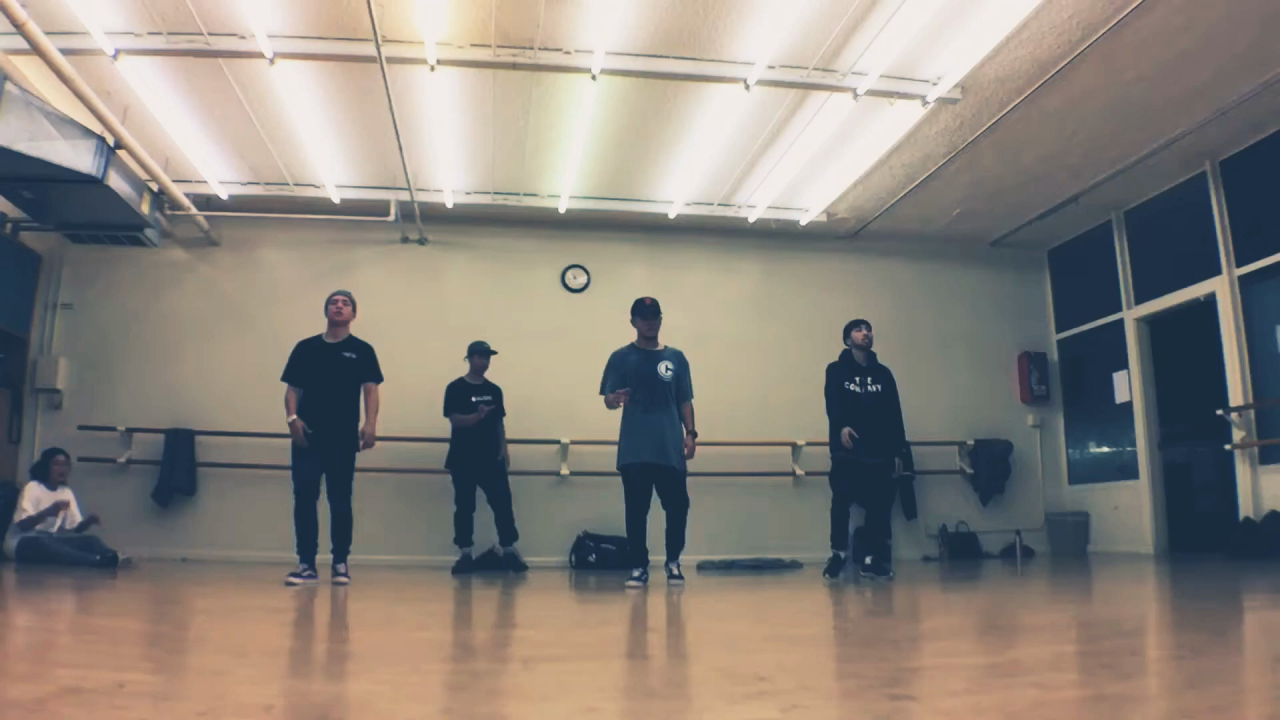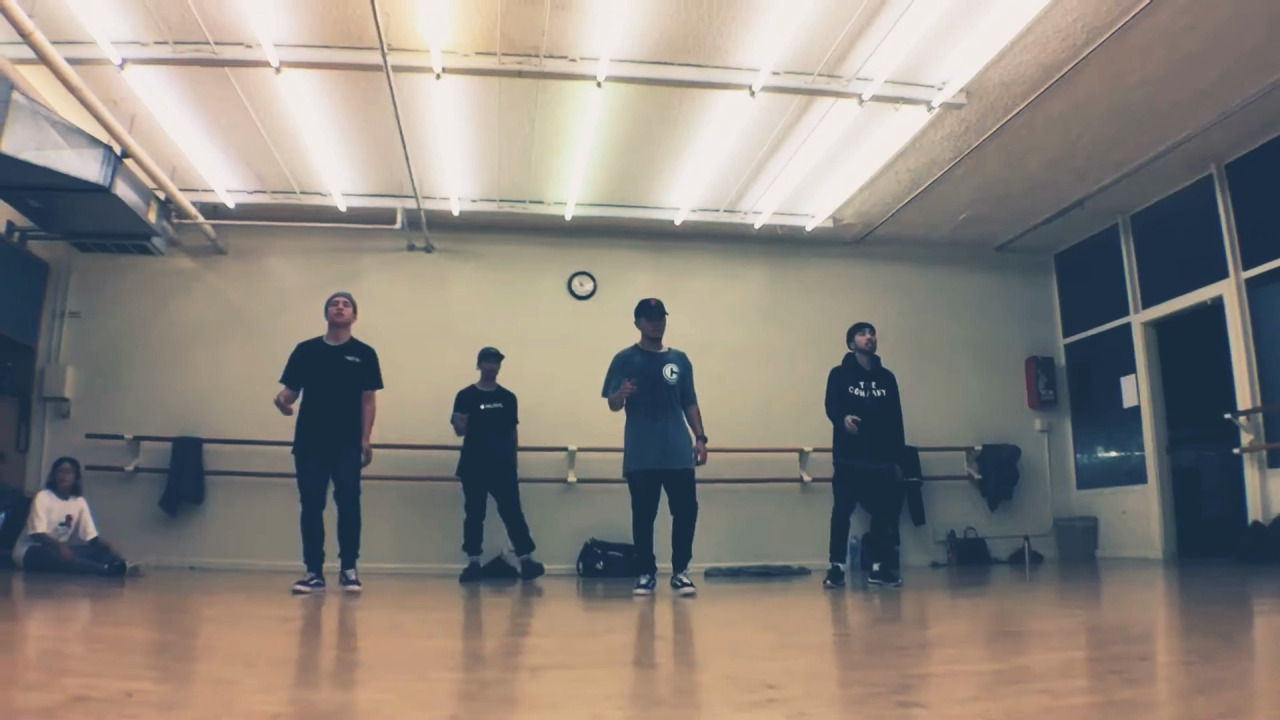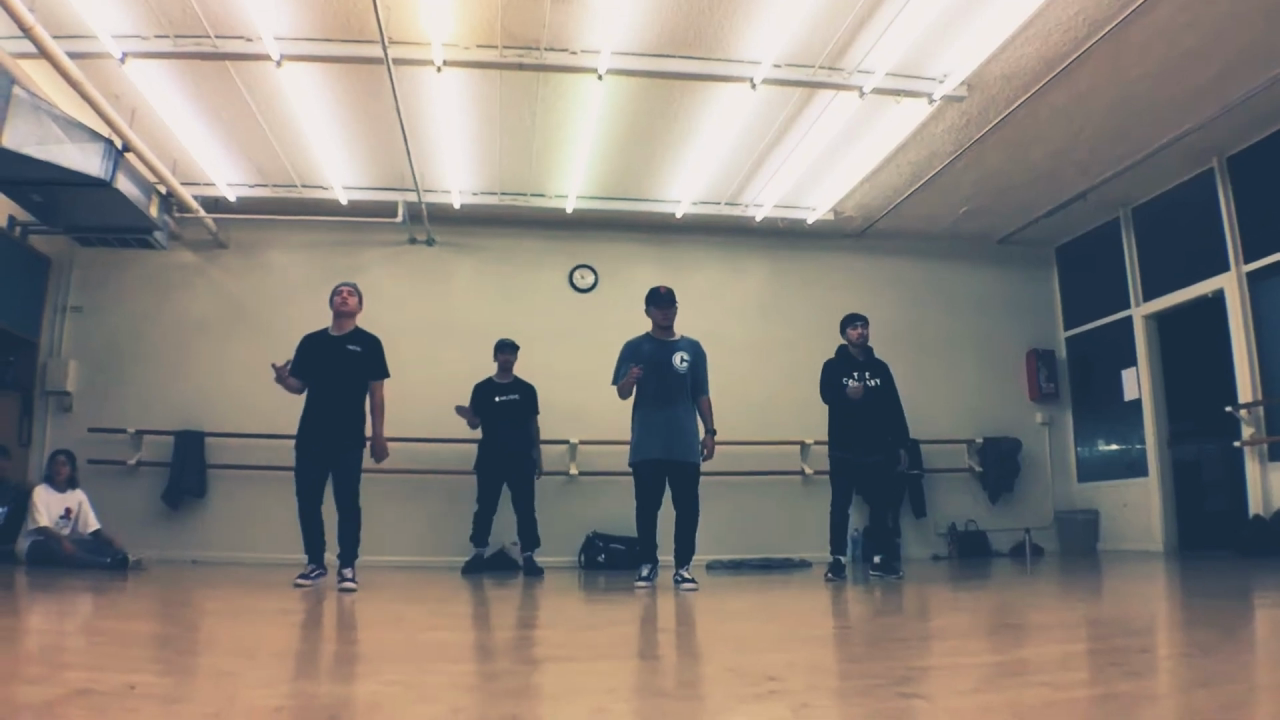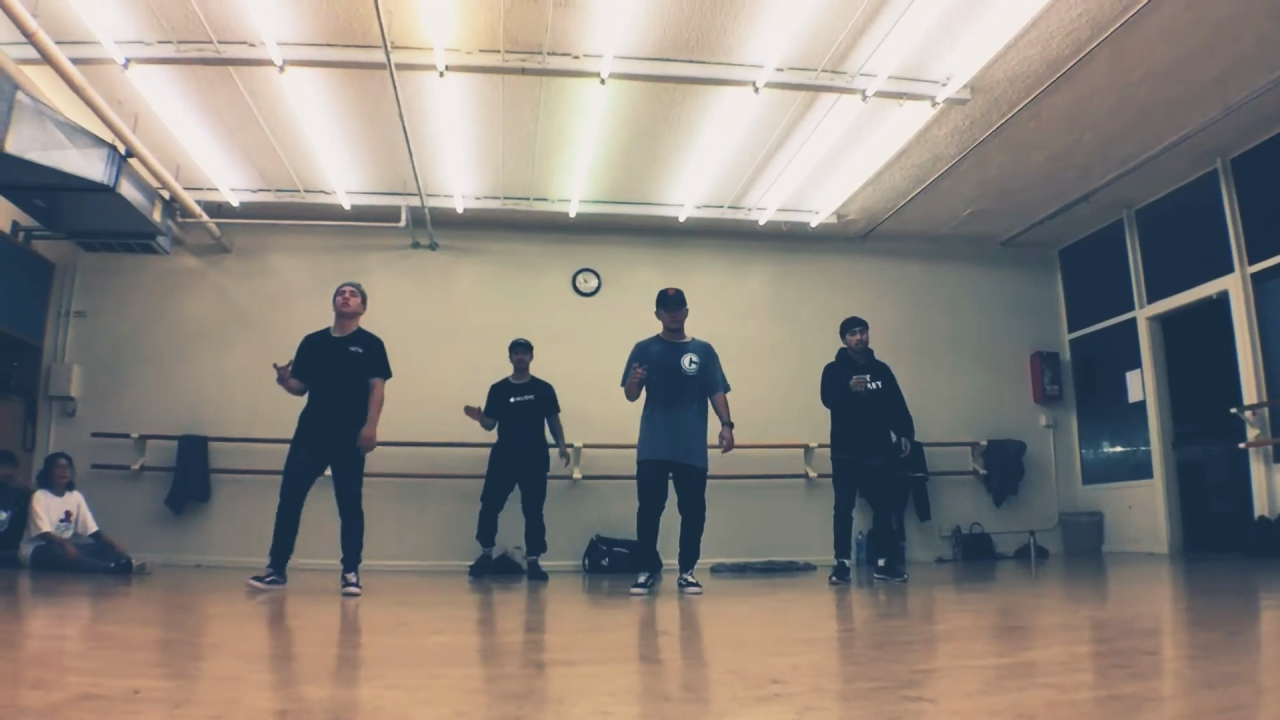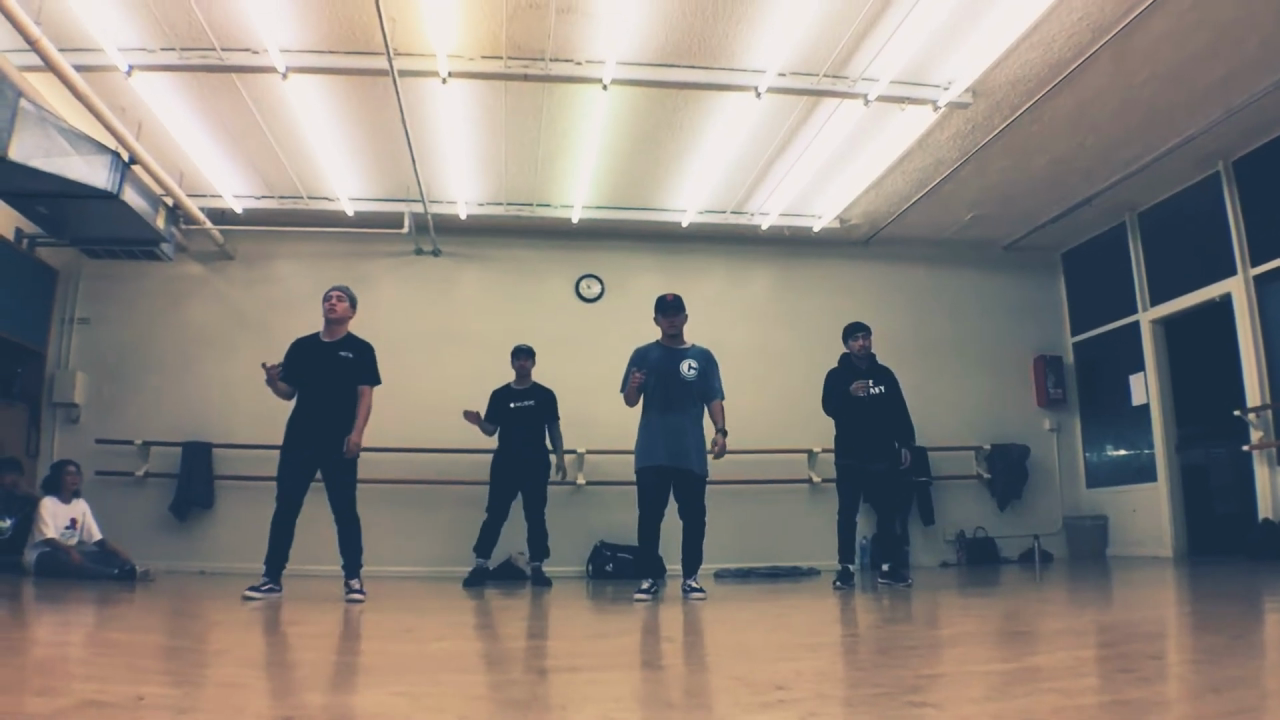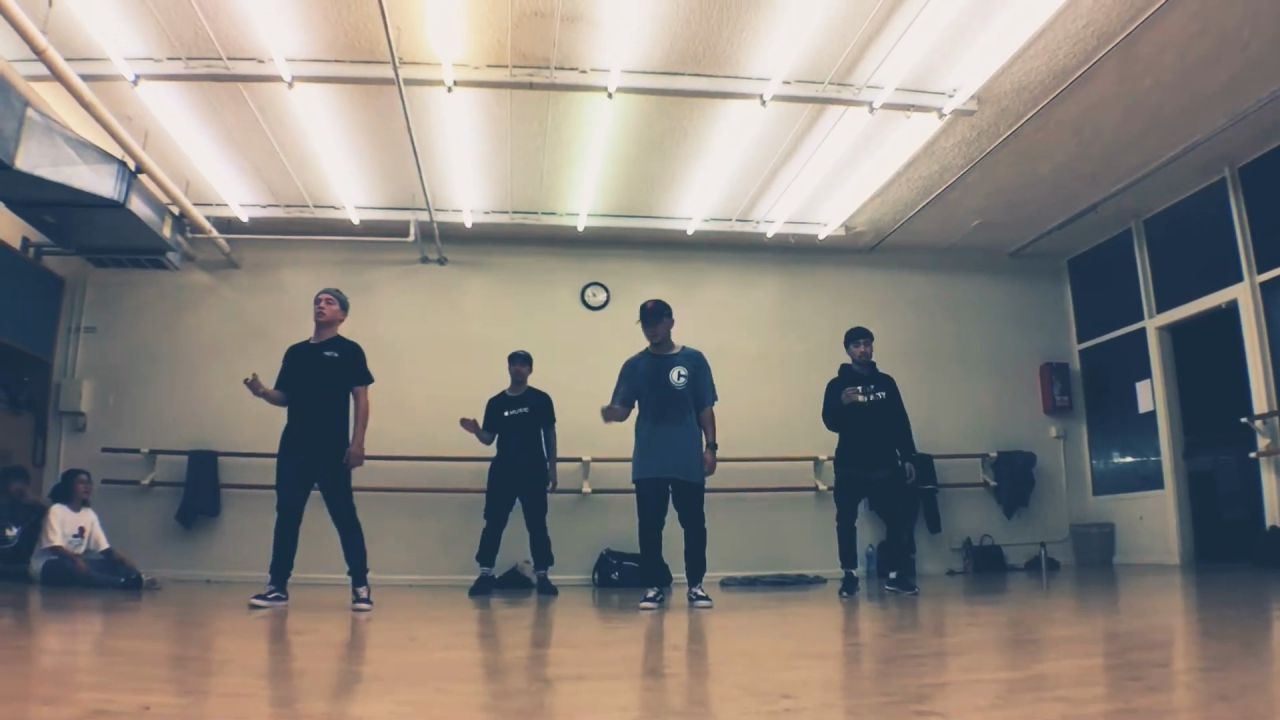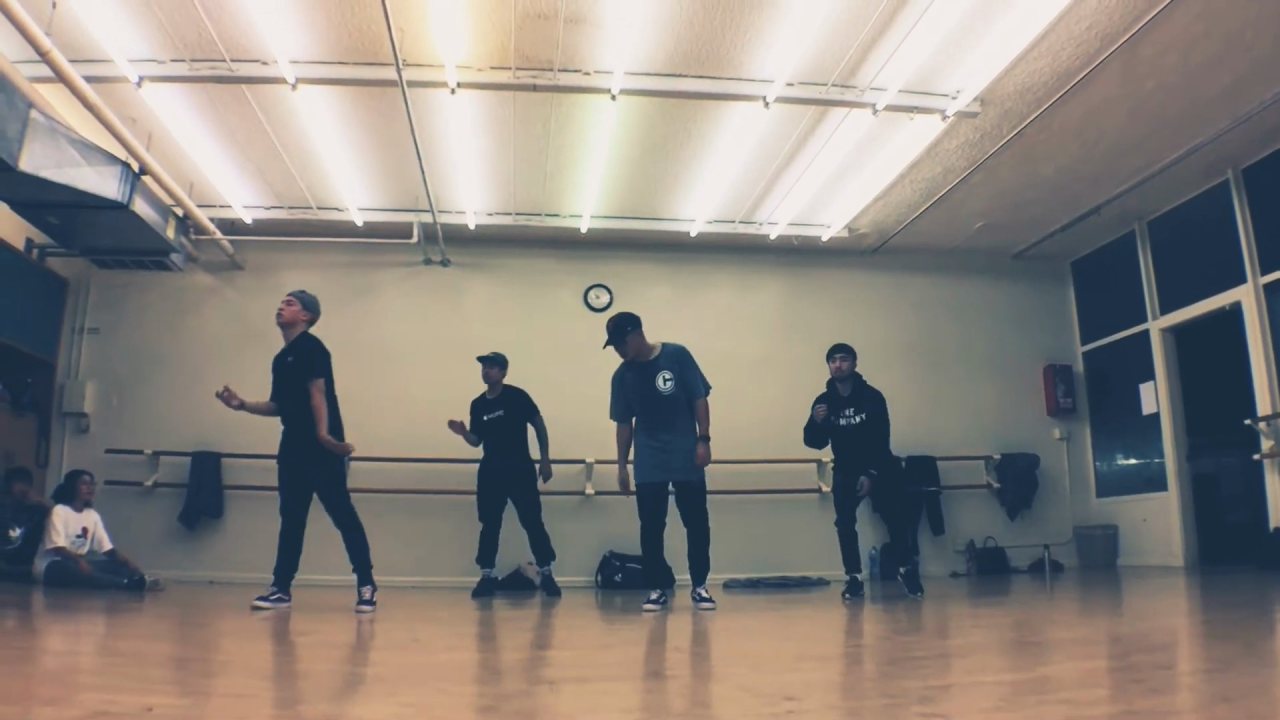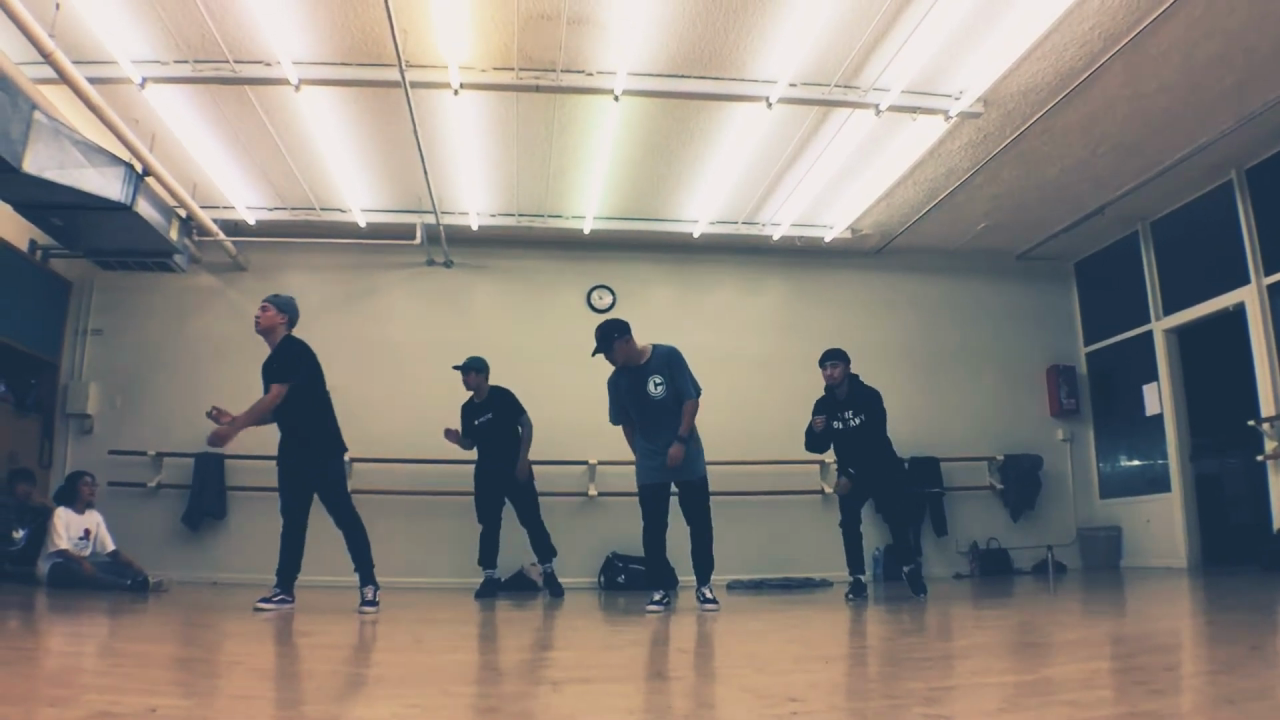
dt=0.3s
person 1, frame 1
left shoulder: (362, 351)
right shoulder: (305, 348)
left elbow: (371, 391)
right elbow: (292, 389)
left wrist: (370, 424)
right wrist: (292, 417)
left hip: (342, 439)
right hip: (307, 437)
left knee: (340, 501)
right knee: (304, 498)
left ankle: (340, 562)
right ankle: (306, 564)
person 1, frame 2
left shoulder: (364, 354)
right shoulder: (305, 350)
left elbow: (368, 400)
right elbow: (291, 389)
left wrist: (365, 440)
right wrist: (282, 401)
left hip: (346, 443)
right hip: (309, 442)
left knee: (348, 502)
right knee: (311, 506)
left ankle: (349, 567)
right ankle: (314, 572)
person 1, frame 3
left shoulder: (368, 343)
right shoulder: (310, 342)
left elbow: (376, 391)
right elbow: (299, 386)
left wrist: (379, 435)
right wrist: (282, 379)
left hip: (348, 436)
right hip: (311, 433)
left knee: (347, 501)
right knee: (307, 497)
left ankle: (347, 567)
right ankle: (317, 563)
person 1, frame 4
left shoulder: (370, 344)
right shoulder: (311, 342)
left elbow: (377, 388)
right elbow: (300, 388)
left wrist: (371, 426)
right wrist: (283, 380)
left hip: (349, 438)
right hip: (309, 434)
left knee: (350, 505)
right knee: (290, 497)
left ankle: (350, 572)
right ankle: (276, 568)
person 1, frame 5
left shoulder: (361, 350)
right shoulder: (300, 347)
left elbow: (365, 397)
right elbow: (289, 392)
left wrist: (357, 433)
right wrist: (273, 382)
left hip: (339, 444)
right hip: (298, 441)
left knee: (345, 511)
right knee: (285, 508)
left ankle: (353, 578)
right ankle: (272, 577)
person 1, frame 6
left shoulder: (349, 351)
right shoulder: (295, 353)
left elbow: (361, 398)
right elbow: (284, 398)
left wrist: (357, 442)
right wrist: (261, 392)
left hip: (333, 450)
right hip: (293, 447)
left knee: (344, 516)
right knee: (287, 516)
left ankle: (360, 586)
right ankle: (277, 586)
person 1, frame 7
left shoulder: (310, 347)
right shoulder: (281, 358)
left elbow: (317, 392)
left wrist: (324, 433)
right wrist: (242, 404)
left hip: (322, 449)
right hip: (294, 449)
left knee: (343, 515)
right knee: (291, 518)
left ankle: (366, 585)
right ankle: (281, 588)
person 1, frame 8
left shoulder: (295, 350)
right shoulder: (272, 361)
left elbow: (274, 399)
right elbow: (271, 411)
left wrist: (233, 429)
right wrist: (233, 419)
left hip: (322, 449)
right hip: (292, 451)
left knee: (344, 515)
right knee: (292, 520)
left ankle: (369, 586)
right ankle: (284, 589)
person 2, frame 1
left shoulder: (676, 358)
right shoulder: (621, 358)
left elbow: (685, 401)
right elbow: (608, 401)
left wrist: (690, 433)
right wrist: (615, 399)
left hip: (670, 448)
right hip: (634, 449)
left knee: (677, 505)
right knee: (636, 508)
left ankle: (673, 560)
right ankle: (639, 566)
person 2, frame 2
left shoulder: (680, 360)
right shoulder: (625, 360)
left elbow: (690, 403)
right elbow: (613, 404)
left wrist: (700, 438)
right wrist: (621, 394)
left hip: (678, 451)
right hip: (640, 454)
left knee: (686, 509)
right knee: (643, 514)
left ankle: (680, 571)
right ankle: (646, 573)
person 2, frame 3
left shoulder: (692, 348)
right shoulder: (635, 347)
left elbow: (702, 394)
right elbow: (622, 394)
left wrist: (710, 431)
right wrist: (628, 380)
left hip: (685, 444)
right hip: (646, 444)
left knee: (688, 506)
right knee: (647, 505)
left ankle: (682, 567)
right ankle: (648, 563)
person 2, frame 4
left shoulder: (703, 350)
right shoulder: (644, 349)
left elbow: (716, 392)
right elbow: (631, 396)
left wrist: (727, 424)
right wrist: (634, 381)
left hip: (692, 446)
right hip: (653, 444)
left knee: (693, 510)
right knee: (649, 506)
left ankle: (687, 571)
right ankle: (647, 570)
person 2, frame 5
left shoulder: (702, 357)
right shoulder: (643, 355)
left elbow: (714, 400)
right elbow: (630, 401)
left wrist: (720, 432)
right wrist: (632, 387)
left hip: (692, 452)
right hip: (652, 453)
left knee: (694, 515)
right knee: (649, 516)
left ankle: (690, 577)
right ankle: (649, 578)
person 2, frame 6
left shoulder: (694, 360)
right shoulder: (634, 365)
left elbow: (706, 408)
right elbow: (624, 411)
left wrist: (711, 446)
right wrist: (613, 412)
left hip: (688, 460)
right hip: (648, 462)
left knee: (693, 523)
right knee: (650, 525)
left ankle: (696, 585)
right ankle: (654, 586)
person 2, frame 7
left shoulder: (677, 356)
right shoulder: (622, 376)
left elbow: (700, 398)
right elbow: (624, 423)
left wrist: (703, 440)
right wrist: (622, 465)
left hip: (687, 458)
right hip: (648, 463)
left knee: (697, 523)
right knee: (651, 527)
left ankle: (699, 586)
right ankle: (657, 588)
person 2, frame 8
left shoulder: (668, 357)
right shoulder: (616, 380)
left elbow: (691, 400)
left wrist: (680, 441)
right wrist: (641, 456)
left hip: (686, 456)
right hip: (650, 463)
left knee: (700, 522)
right knee: (653, 528)
left ankle: (704, 585)
right ankle: (660, 589)
person 3, frame 1
left shoulder: (883, 373)
right shoulder: (837, 369)
left elbow: (894, 414)
right elbow: (832, 404)
left wrist: (899, 452)
right wrist: (841, 427)
left hip: (878, 453)
right hip: (846, 452)
left knee: (879, 507)
right knee: (841, 503)
left ankle: (871, 560)
right ankle: (839, 554)
person 3, frame 2
left shoulder: (887, 377)
right shoulder: (840, 374)
left elbow: (896, 420)
right elbow: (831, 406)
left wrist: (896, 457)
right wrist: (843, 419)
left hip: (881, 459)
right hip: (848, 458)
left knee: (884, 513)
right knee: (842, 512)
left ankle: (878, 566)
right ankle: (837, 567)
person 3, frame 3
left shoulder: (880, 368)
right shoulder: (833, 366)
left elbow: (894, 407)
right elbow: (827, 395)
left wrist: (900, 442)
right wrist: (846, 393)
left hip: (877, 450)
right hip: (843, 451)
left knee: (881, 505)
right knee: (840, 505)
left ankle: (879, 559)
right ankle: (838, 560)
person 3, frame 4
left shoulder: (881, 370)
right shoulder: (834, 370)
left elbow: (897, 405)
right elbow: (828, 399)
left wrist: (904, 433)
right wrist: (848, 388)
left hip: (879, 452)
right hip: (845, 453)
left knee: (884, 507)
right knee: (843, 508)
left ankle: (883, 562)
right ankle: (842, 563)
person 3, frame 5
left shoulder: (885, 375)
right shoulder: (837, 376)
left elbow: (900, 412)
right elbow: (830, 408)
left wrist: (905, 444)
right wrist: (849, 394)
left hip: (883, 456)
right hip: (849, 458)
left knee: (888, 512)
right knee: (847, 513)
left ankle: (888, 567)
right ankle: (846, 568)
person 3, frame 6
left shoulder: (886, 382)
right shoulder: (838, 385)
left elbow: (900, 422)
right elbow: (830, 422)
left wrist: (907, 457)
right wrist: (842, 403)
left hip: (885, 465)
right hip: (850, 467)
left knee: (897, 518)
right knee: (845, 518)
left ankle: (896, 575)
right ankle: (849, 574)
person 3, frame 7
left shoulder: (872, 397)
right shoulder: (823, 401)
left elbow: (882, 439)
right elbow: (816, 442)
left wrist: (871, 473)
right wrist: (816, 423)
left hip: (880, 471)
right hip: (845, 473)
left knee: (895, 520)
right knee: (844, 523)
left ankle: (907, 570)
right ankle: (854, 578)
person 3, frame 8
left shoulder: (869, 397)
right shoulder: (823, 405)
left elbow: (876, 440)
right elbow: (817, 447)
left wrist: (852, 475)
right wrist: (815, 432)
left hip: (883, 470)
right hip: (849, 472)
left knee: (897, 520)
right knee: (849, 524)
left ankle: (911, 569)
right ankle: (858, 579)
person 4, frame 1
left shoulder: (495, 390)
right shoulder: (455, 388)
right elbow: (455, 421)
left wrist: (504, 448)
right wrist: (478, 416)
left hip: (491, 457)
right hip: (463, 457)
left knee: (503, 501)
right knee: (464, 507)
left ankle: (509, 551)
right ankle: (466, 555)
person 4, frame 2
left shoulder: (508, 398)
right shoulder: (465, 396)
left elbow: (512, 432)
right elbow: (459, 431)
left wrist: (514, 463)
right wrist: (460, 424)
left hip: (503, 465)
right hip: (474, 466)
left knee: (513, 512)
right knee: (474, 514)
left ankle: (526, 559)
right ankle: (474, 563)
person 4, frame 3
left shoulder: (526, 389)
right shoulder: (482, 389)
left elbow: (532, 423)
right elbow: (475, 424)
left wrist: (537, 453)
right wrist: (468, 417)
left hip: (521, 457)
right hip: (490, 457)
left knee: (525, 507)
right knee: (485, 507)
left ankle: (528, 556)
right ankle: (479, 554)
person 4, frame 4
left shoulder: (544, 388)
right shoulder: (498, 389)
left elbow: (553, 419)
right elbow: (490, 424)
left wrist: (561, 445)
right wrist: (479, 417)
left hip: (535, 458)
right hip: (503, 456)
left knee: (533, 510)
right knee: (490, 504)
left ankle: (533, 560)
right ankle: (486, 553)
person 4, frame 5
left shoulder: (545, 395)
right shoulder: (499, 395)
left elbow: (554, 429)
right elbow: (491, 430)
left wrist: (560, 458)
right wrist: (479, 422)
left hip: (536, 464)
right hip: (505, 463)
left knee: (535, 517)
right knee: (495, 514)
left ankle: (536, 567)
right ankle: (481, 565)
person 4, frame 6
left shoulder: (541, 399)
right shoulder: (495, 402)
left elbow: (549, 434)
right elbow: (489, 438)
left wrist: (552, 467)
right wrist: (476, 431)
left hip: (533, 471)
right hip: (503, 470)
left knee: (537, 524)
right knee: (494, 522)
left ankle: (542, 575)
right ankle: (485, 574)
person 4, frame 7
left shoulder: (517, 396)
right shoulder: (477, 405)
left elbow: (539, 426)
right elbow: (477, 440)
left wrist: (545, 460)
right wrist: (463, 433)
left hip: (521, 469)
right hip: (490, 472)
left knee: (533, 522)
right knee: (489, 524)
left ankle: (546, 573)
right ankle: (487, 576)
person 4, frame 8
left shoulder: (503, 396)
right shoulder: (467, 408)
left elbow: (526, 425)
right elbow: (470, 443)
left wrist: (523, 459)
right wrist: (457, 440)
left hip: (515, 469)
right hip: (486, 473)
left knee: (532, 520)
right knee: (489, 525)
left ankle: (548, 571)
right ankle: (490, 577)
